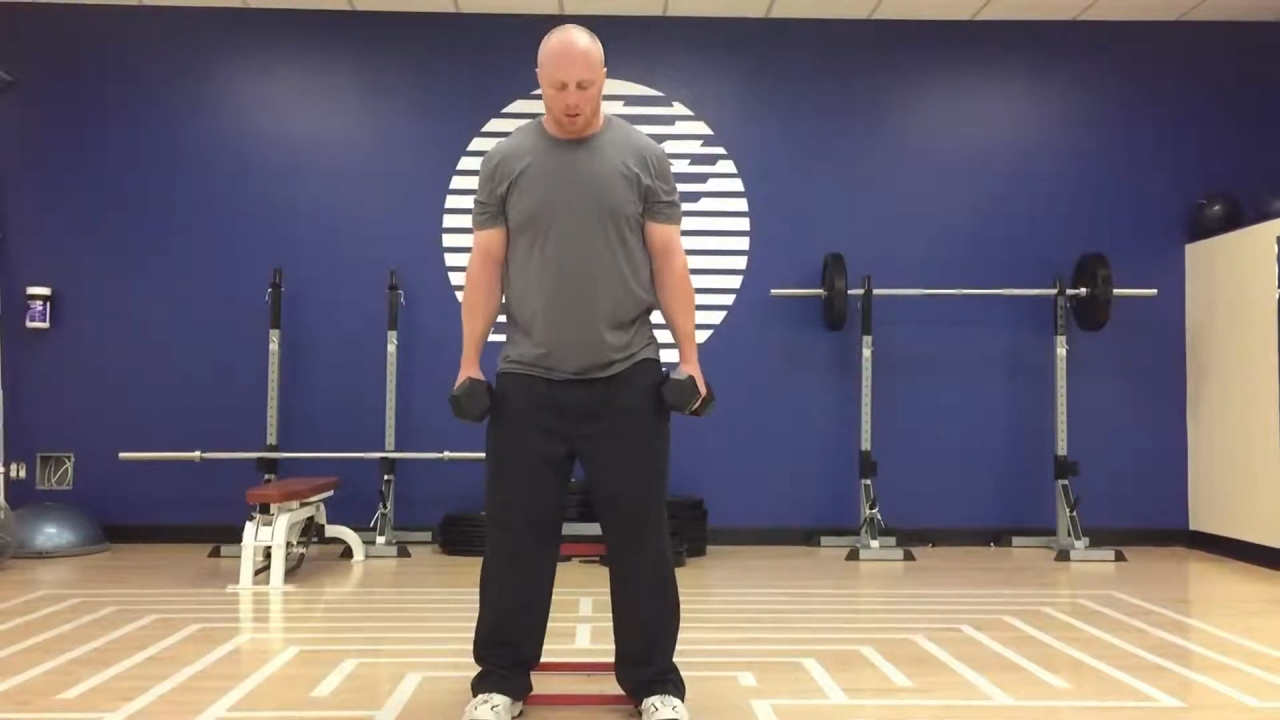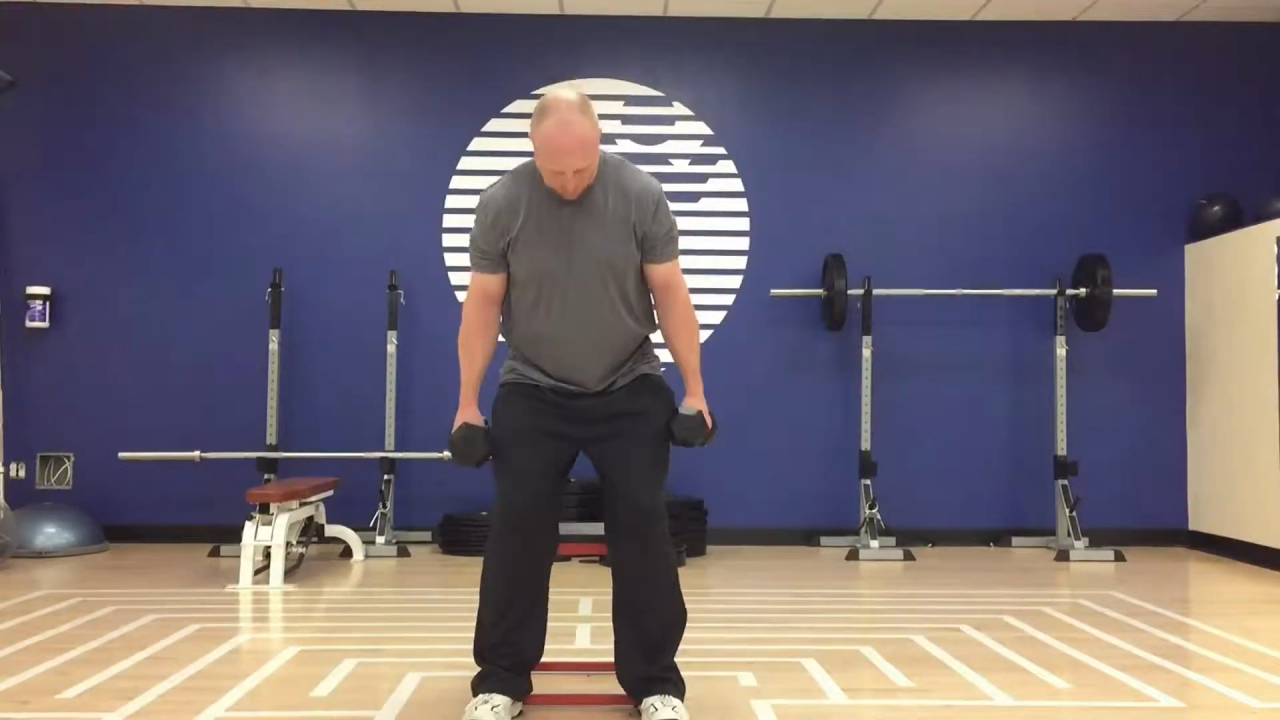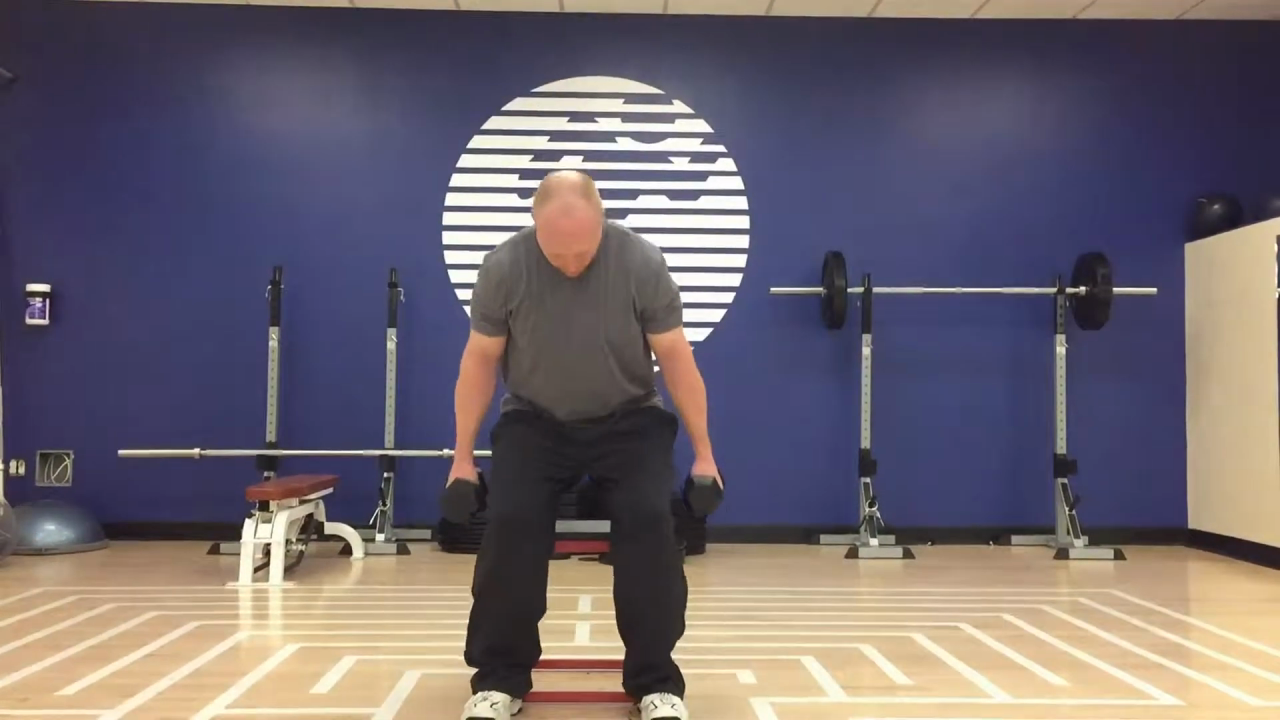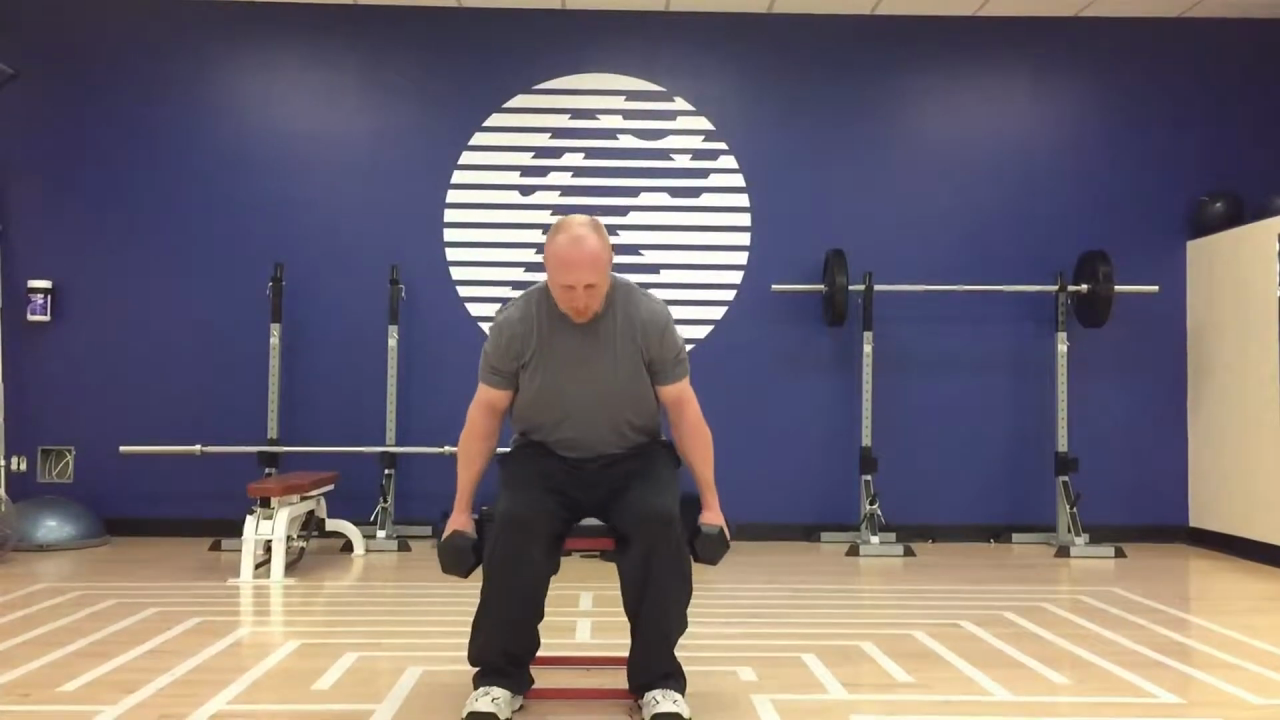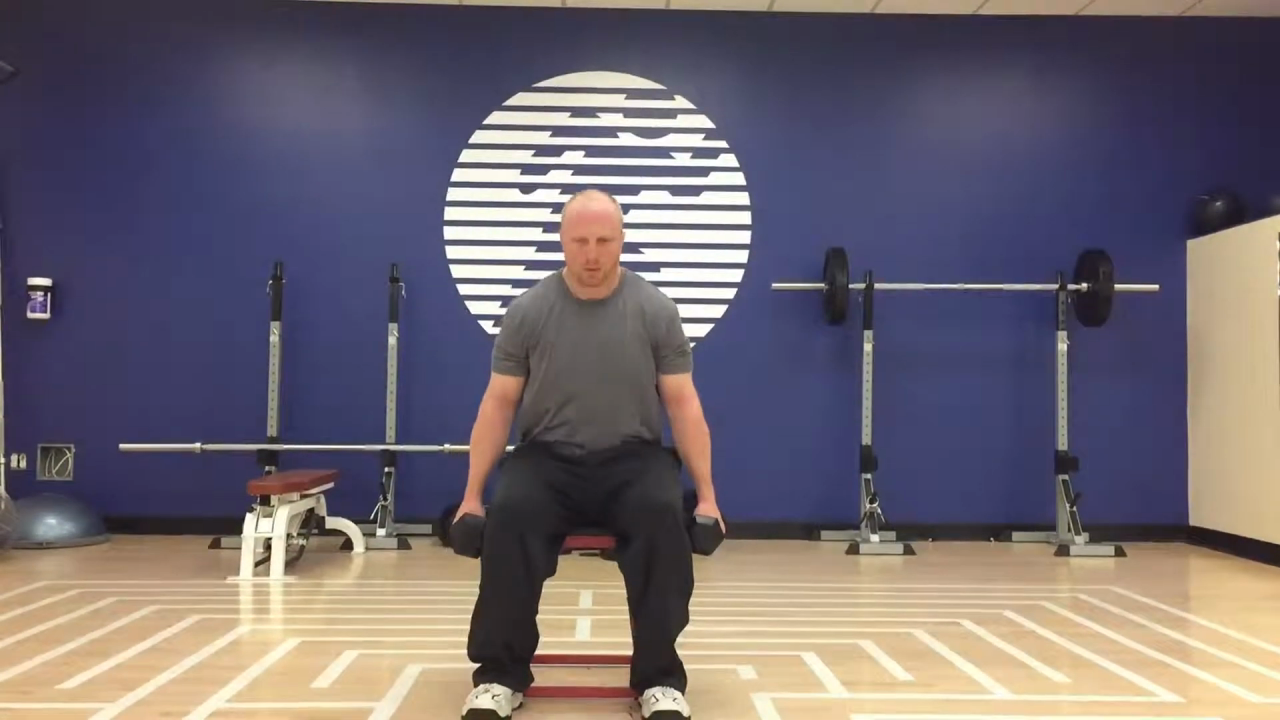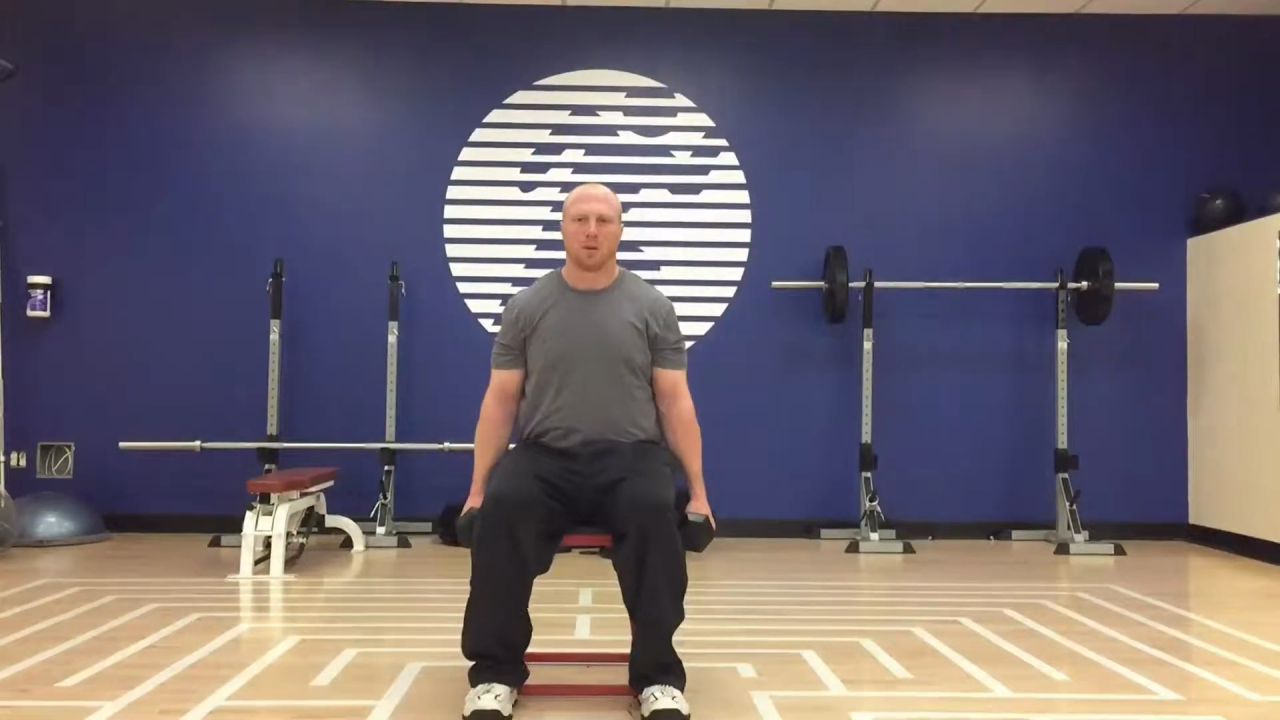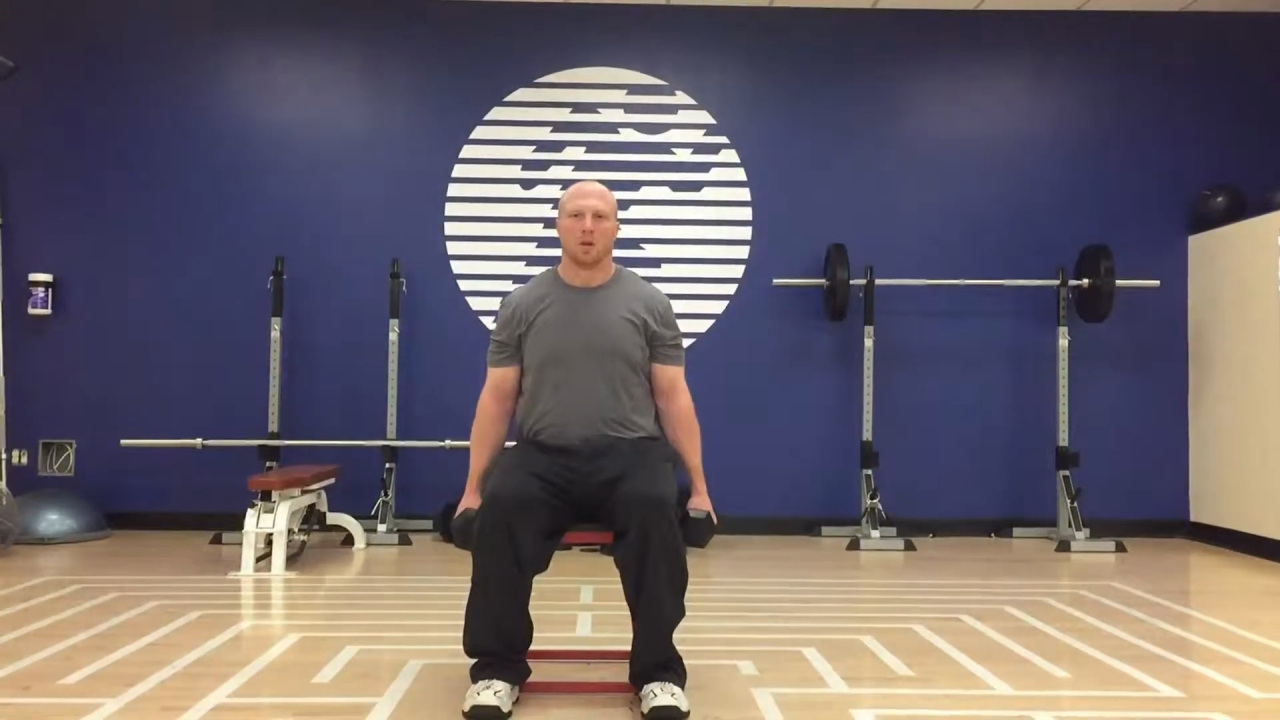
dt=0.3s
person 1, frame 1
left shoulder: (643, 156)
right shoulder: (505, 160)
left elbow: (668, 261)
right elbow: (486, 265)
left wrist: (689, 356)
right wrist: (470, 359)
left hip: (627, 379)
right hip: (528, 380)
left knee: (638, 529)
right knee: (517, 529)
person 1, frame 2
left shoulder: (640, 195)
right shoulder: (502, 203)
left elbow: (671, 295)
right elbow: (483, 305)
left wrist: (694, 389)
right wrist: (468, 399)
left hip: (629, 390)
right hip: (533, 391)
left knee: (641, 524)
right knee: (519, 526)
person 1, frame 3
left shoulder: (642, 264)
right shoulder: (503, 269)
left elbow: (676, 359)
right elbow: (480, 360)
left wrist: (703, 451)
right wrist: (462, 455)
left hip: (629, 422)
right hip: (534, 423)
left knee: (650, 521)
right knee: (510, 522)
person 1, frame 4
left shoulder: (649, 318)
right shoulder: (515, 324)
left elbow: (683, 410)
right elbow: (486, 413)
left wrist: (710, 501)
right wrist: (461, 508)
left hip: (633, 458)
right hip: (544, 459)
left knee: (659, 522)
right knee: (514, 525)
right ankle: (499, 678)
person 1, frame 5
left shoulder: (656, 311)
right shoulder: (527, 312)
left elbow: (683, 404)
right elbow: (498, 403)
left wrist: (706, 495)
right wrist: (472, 494)
left hip: (633, 461)
right hip: (547, 460)
left knee: (662, 517)
right knee: (509, 515)
left ankle: (659, 677)
right ankle: (499, 675)
person 1, frame 6
left shoulder: (652, 307)
right shoulder: (526, 307)
left elbow: (675, 401)
right elbow: (501, 399)
left wrist: (698, 490)
right wrist: (478, 487)
left hip: (630, 457)
right hip: (545, 458)
left knee: (654, 513)
right knee: (502, 509)
left ankle: (658, 675)
right ankle: (496, 672)
person 1, frame 7
left shoulder: (649, 304)
right shoulder: (521, 306)
left elbow: (674, 397)
right elbow: (497, 398)
left wrist: (698, 486)
right wrist: (473, 487)
left hip: (630, 453)
right hip: (543, 456)
left knee: (655, 508)
right knee: (502, 507)
left ankle: (657, 670)
right ankle: (497, 667)
